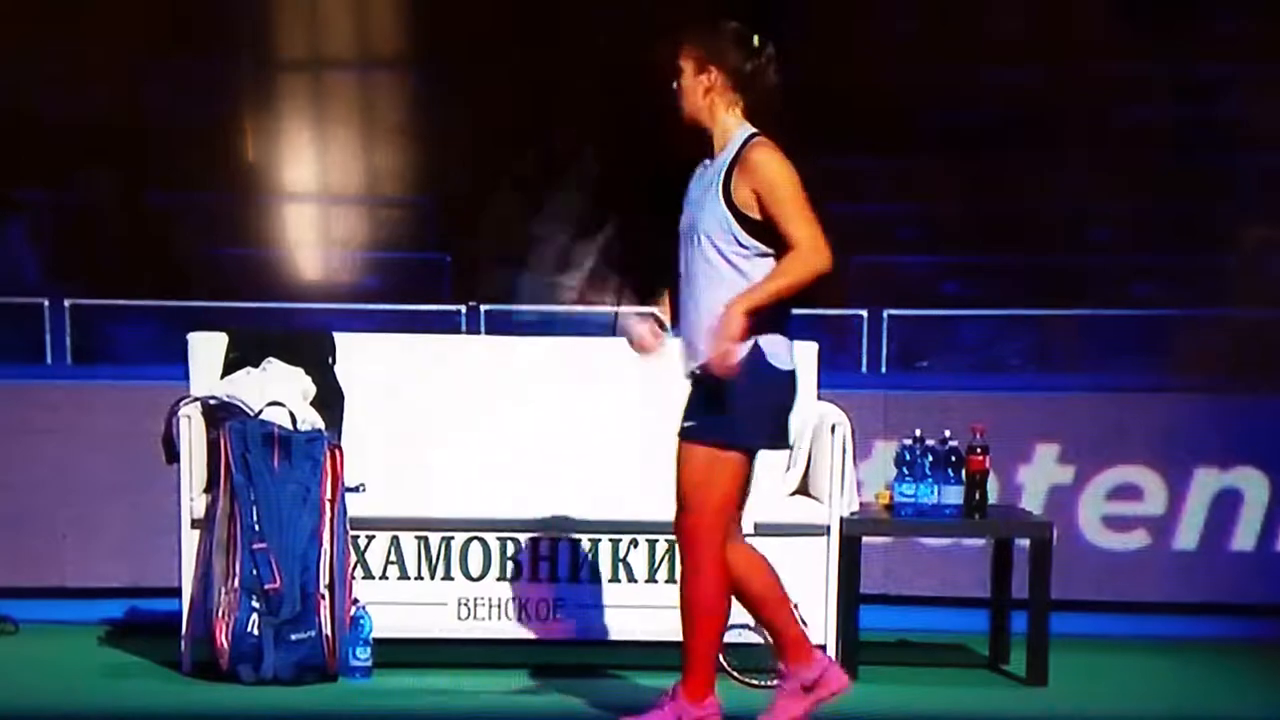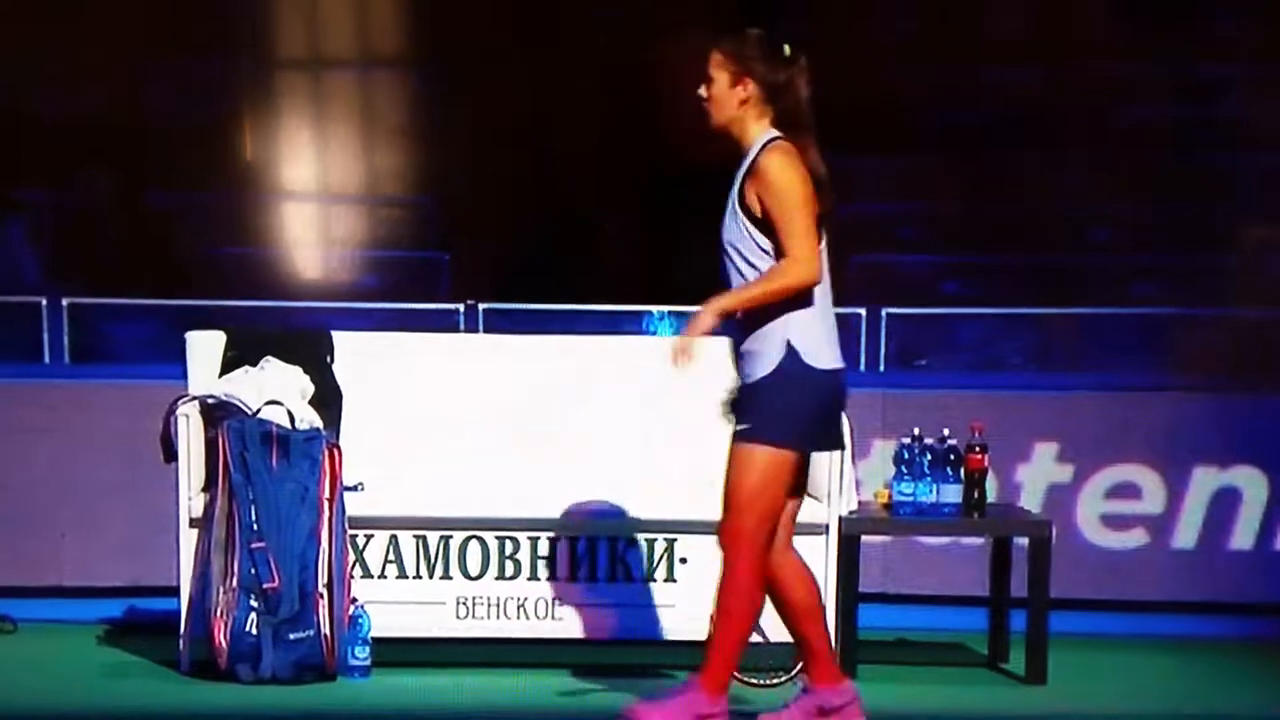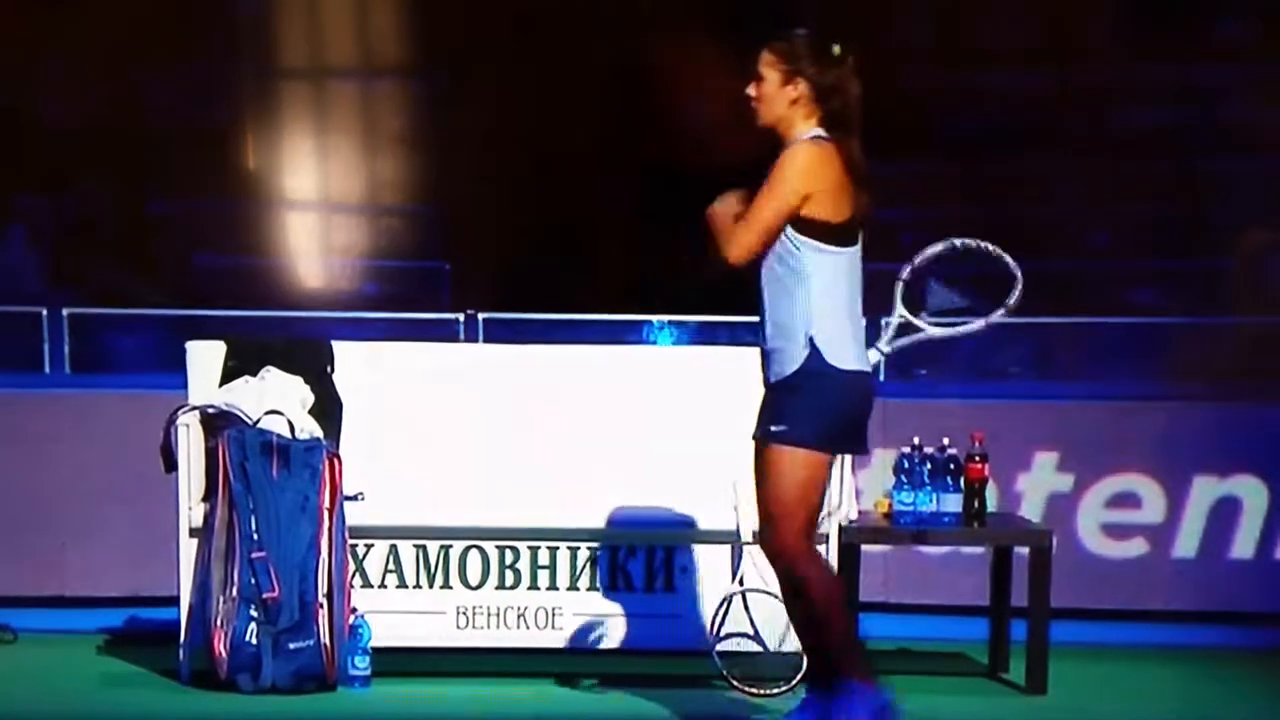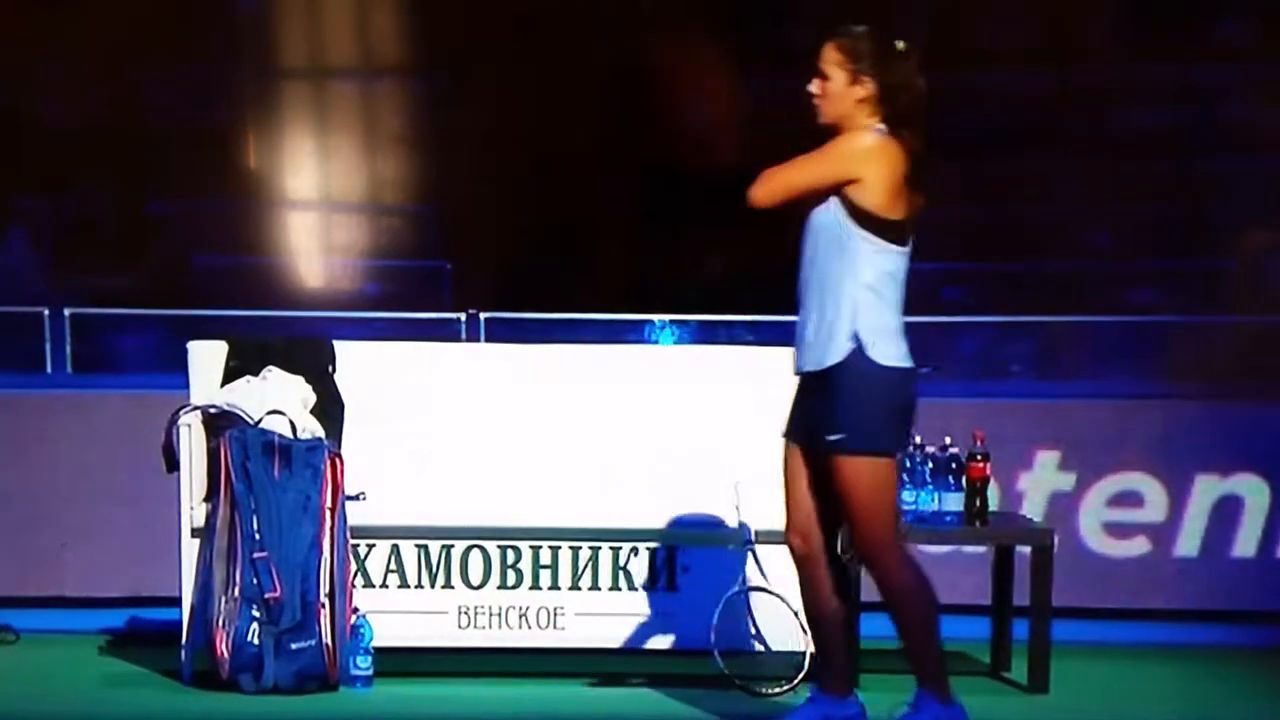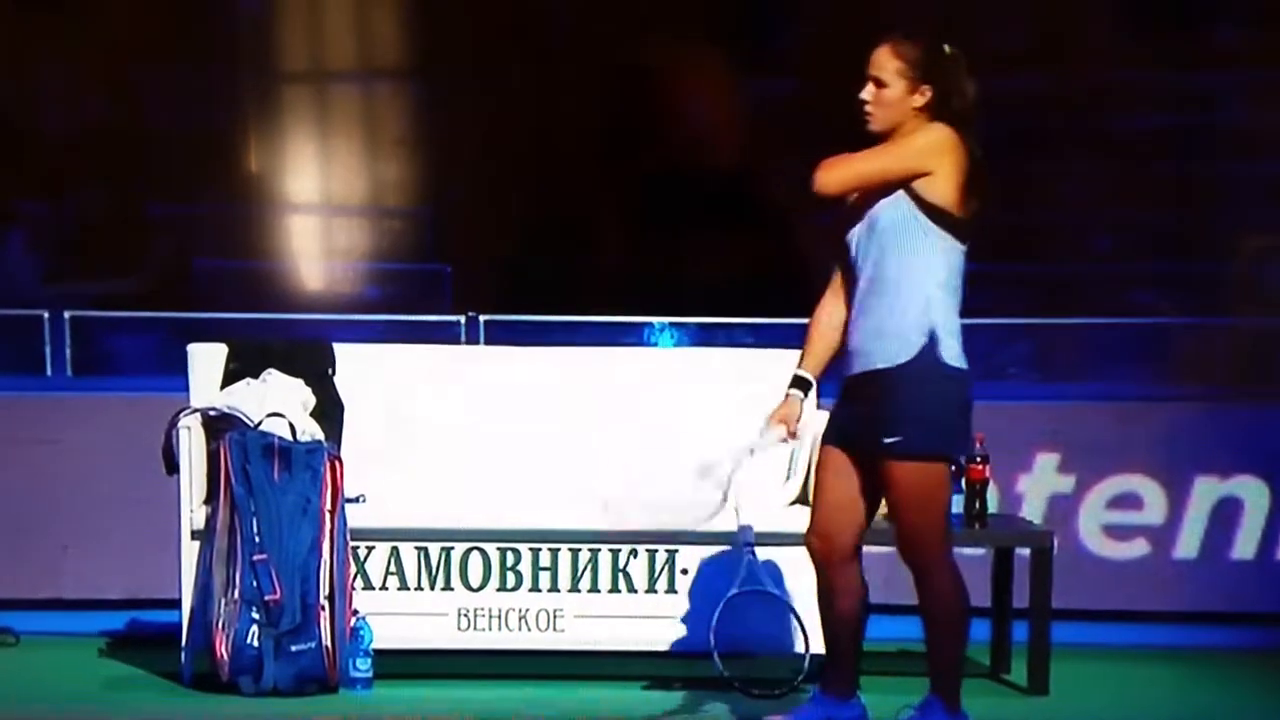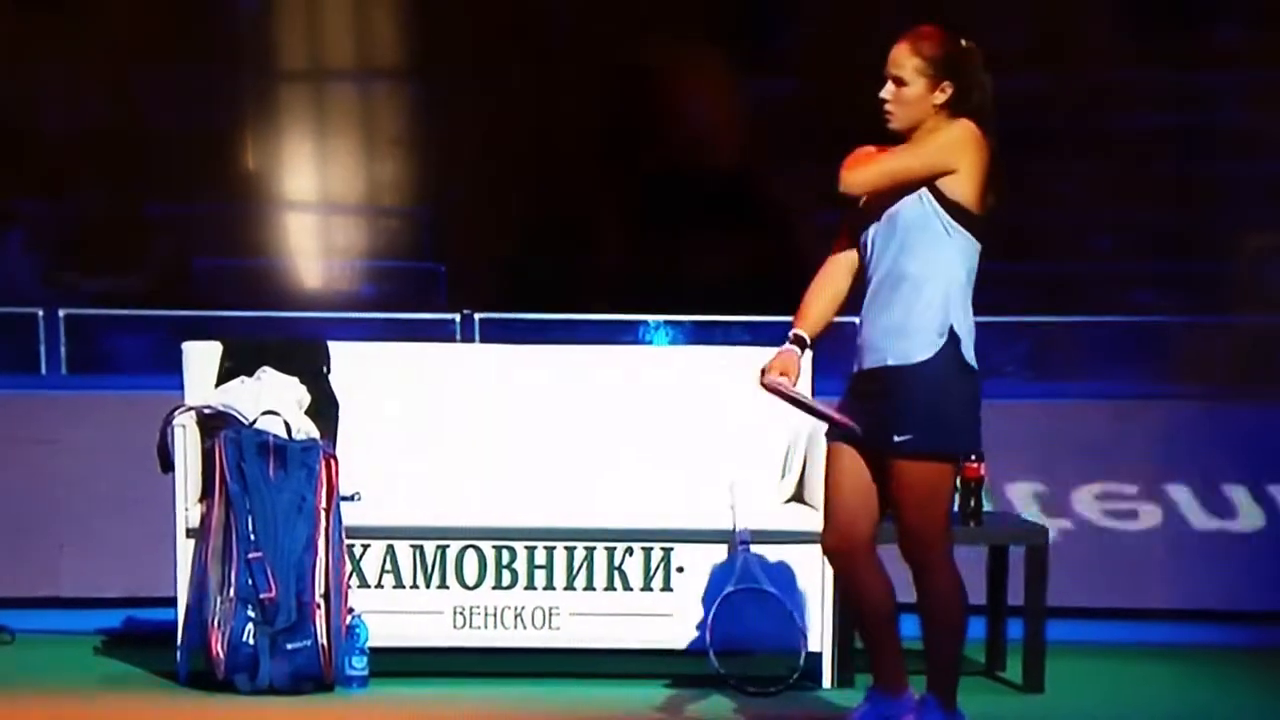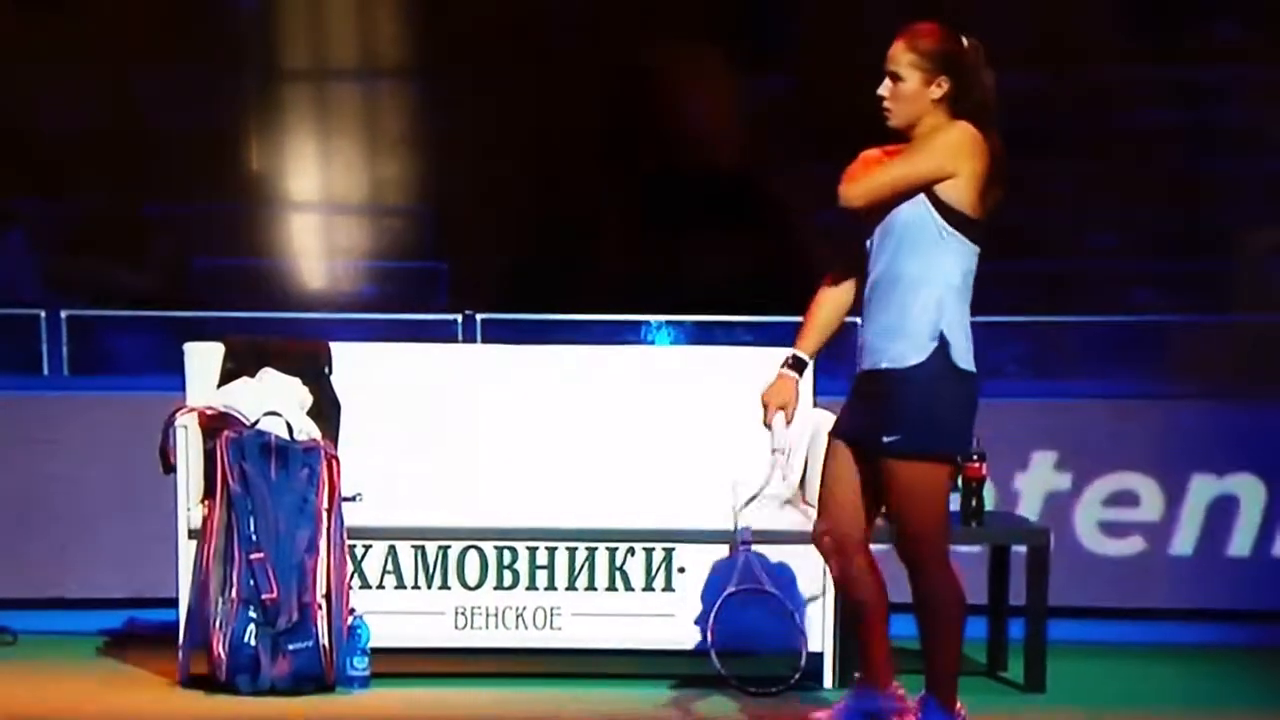
dt=0.3s
person 1, frame 1
left shoulder: (757, 159)
right shoulder: (709, 169)
left elbow: (813, 254)
left wrist: (739, 310)
right wrist: (657, 318)
left hip: (746, 371)
right hip: (720, 373)
left knee: (699, 537)
right knee: (717, 538)
person 1, frame 2
left shoulder: (777, 162)
right shoulder: (759, 166)
left elbow: (800, 271)
left wrist: (716, 306)
left hip: (793, 375)
right hip: (777, 376)
left knee: (742, 538)
right knee: (770, 544)
person 1, frame 3
left shoulder: (806, 158)
right shoulder: (816, 159)
left elbow: (739, 248)
left wrist: (723, 214)
left hip: (820, 374)
right hip: (799, 375)
left knee: (787, 540)
right knee: (784, 545)
person 1, frame 4
left shoulder: (871, 149)
right shoulder: (850, 170)
left elbow: (762, 192)
left wrist: (795, 167)
left hip: (863, 377)
right hip: (825, 377)
left knee: (879, 551)
right knee: (807, 544)
person 1, frame 5
left shoulder: (940, 146)
right shoulder: (881, 186)
left elbow: (827, 179)
right elbow: (841, 293)
left wrist: (850, 165)
right wrist: (800, 382)
left hip: (919, 379)
right hip: (866, 382)
left knee: (925, 555)
right knee: (830, 546)
person 1, frame 6
left shoulder: (962, 140)
right shoulder: (887, 171)
left elbow: (852, 181)
right elbow: (841, 264)
left wrist: (861, 158)
right wrist: (795, 342)
left hip: (931, 376)
right hip: (874, 377)
left knee: (926, 552)
right knee: (843, 540)
person 1, frame 7
left shoulder: (962, 143)
right shoulder: (891, 168)
left elbow: (852, 193)
right elbow: (846, 275)
left wrist: (864, 162)
right wrist: (795, 363)
left hip: (928, 378)
right hip: (876, 377)
left knee: (922, 552)
right knee: (838, 538)
